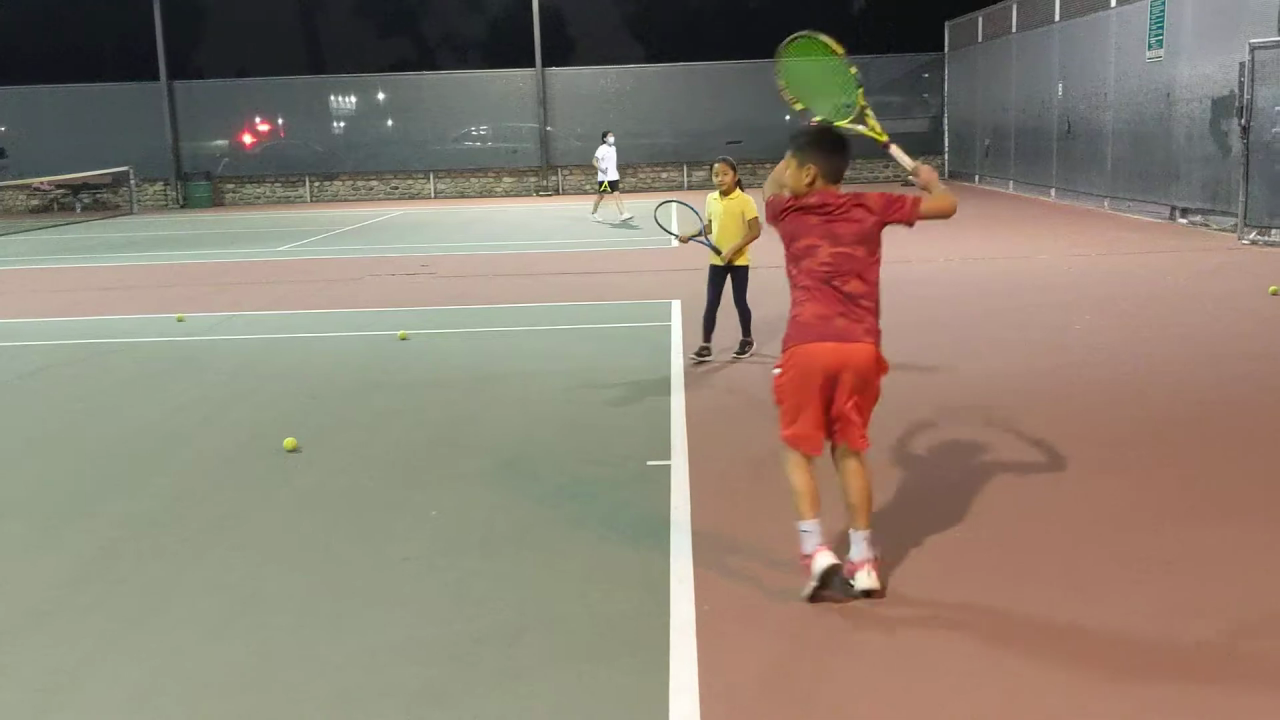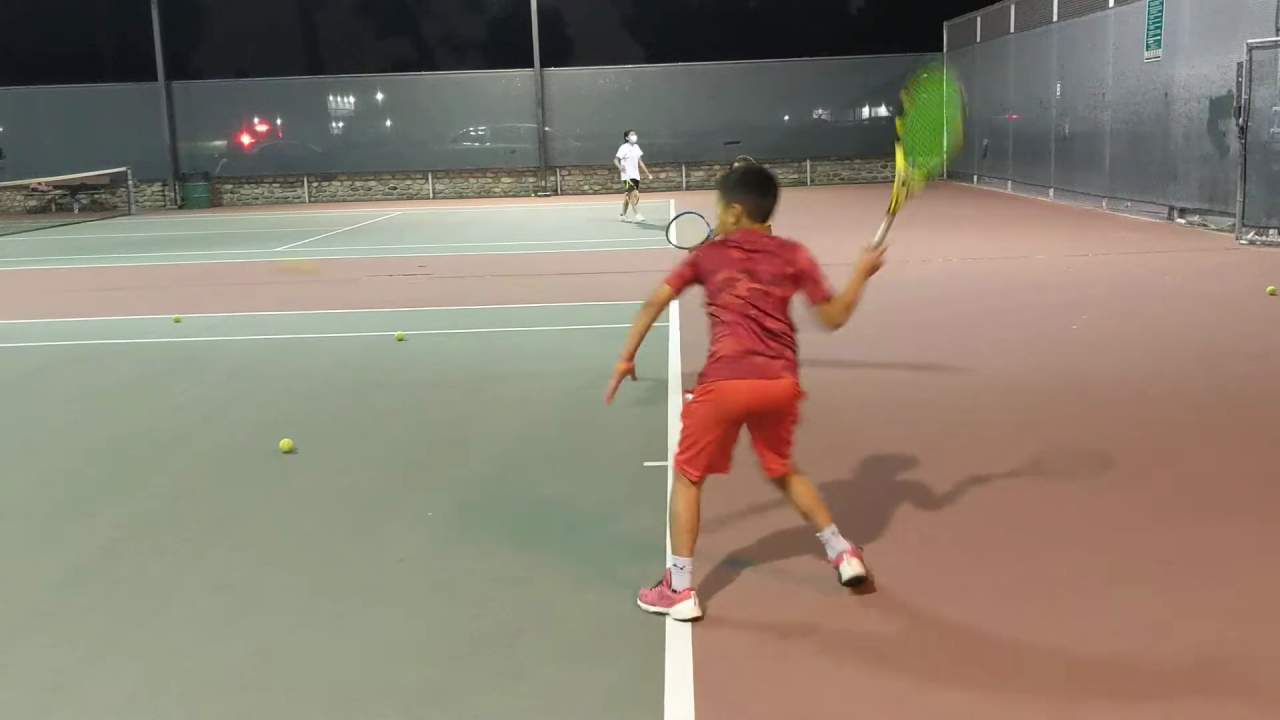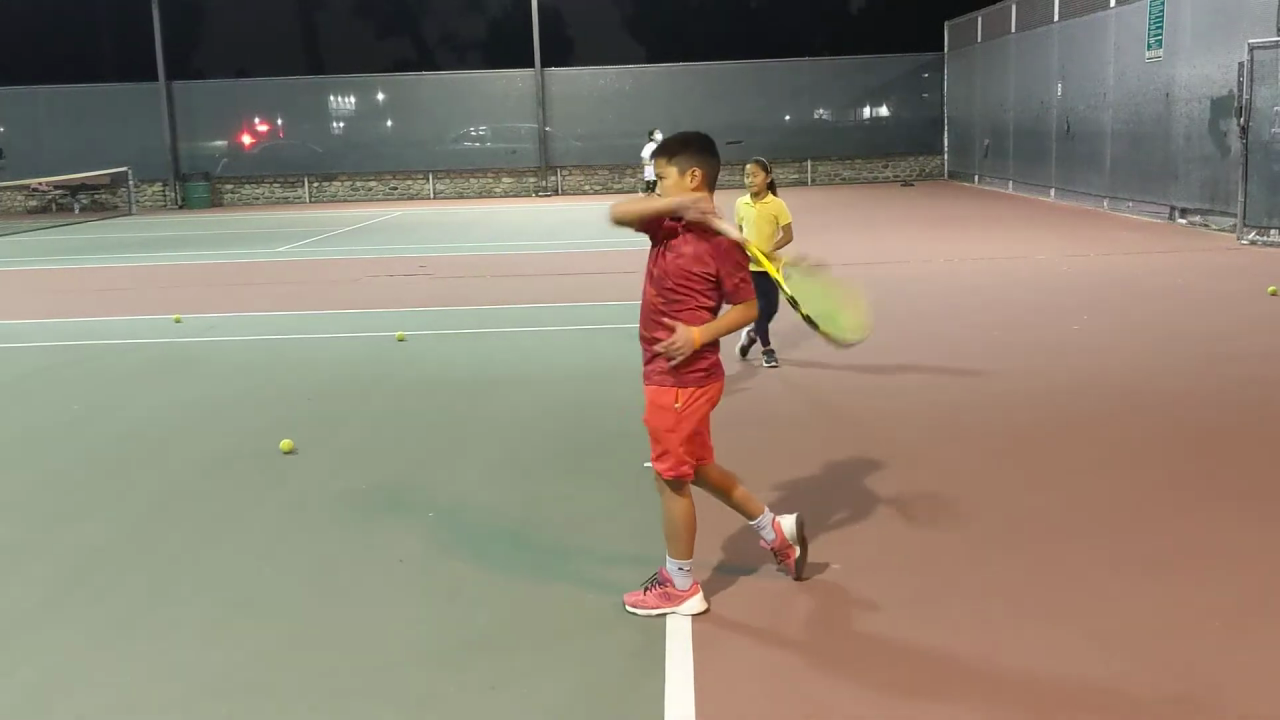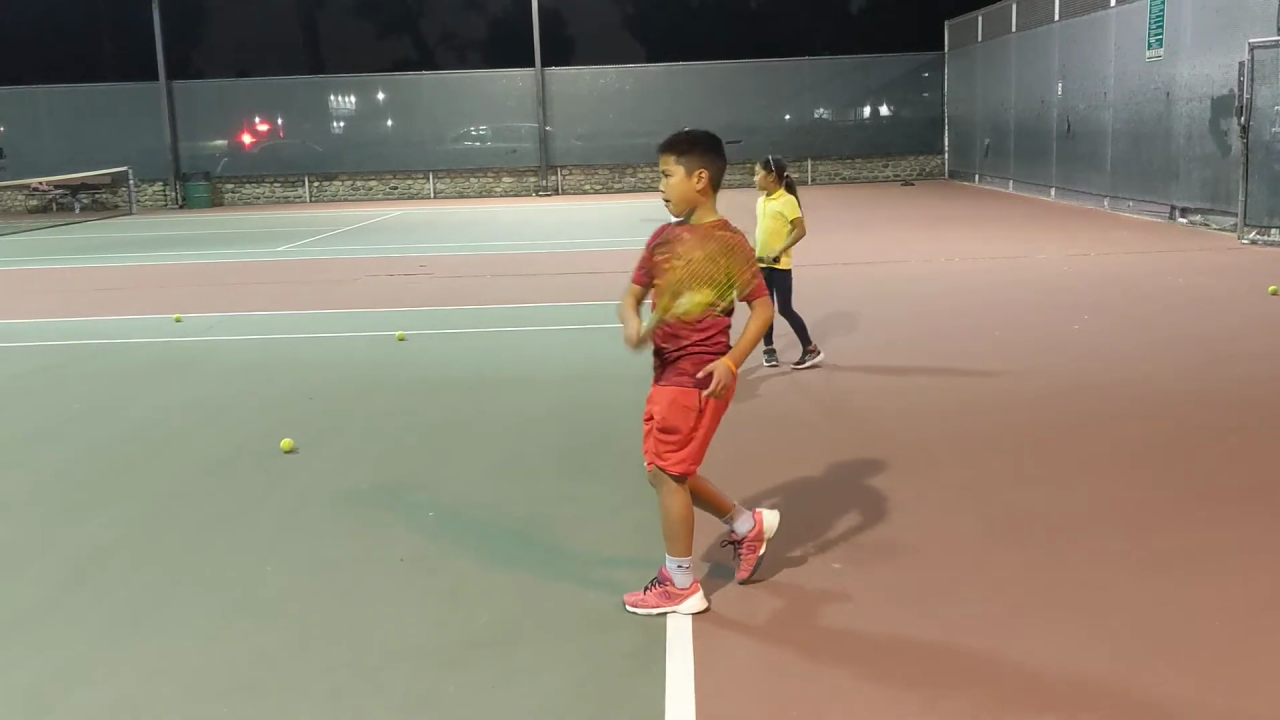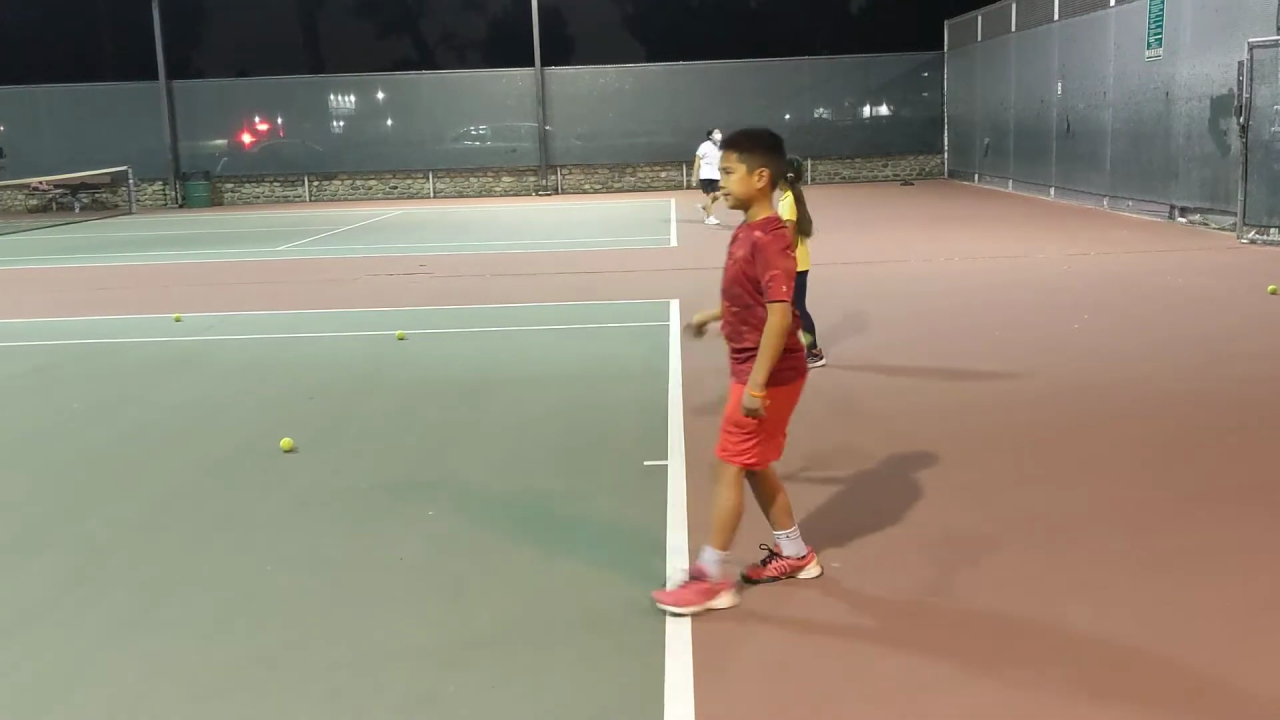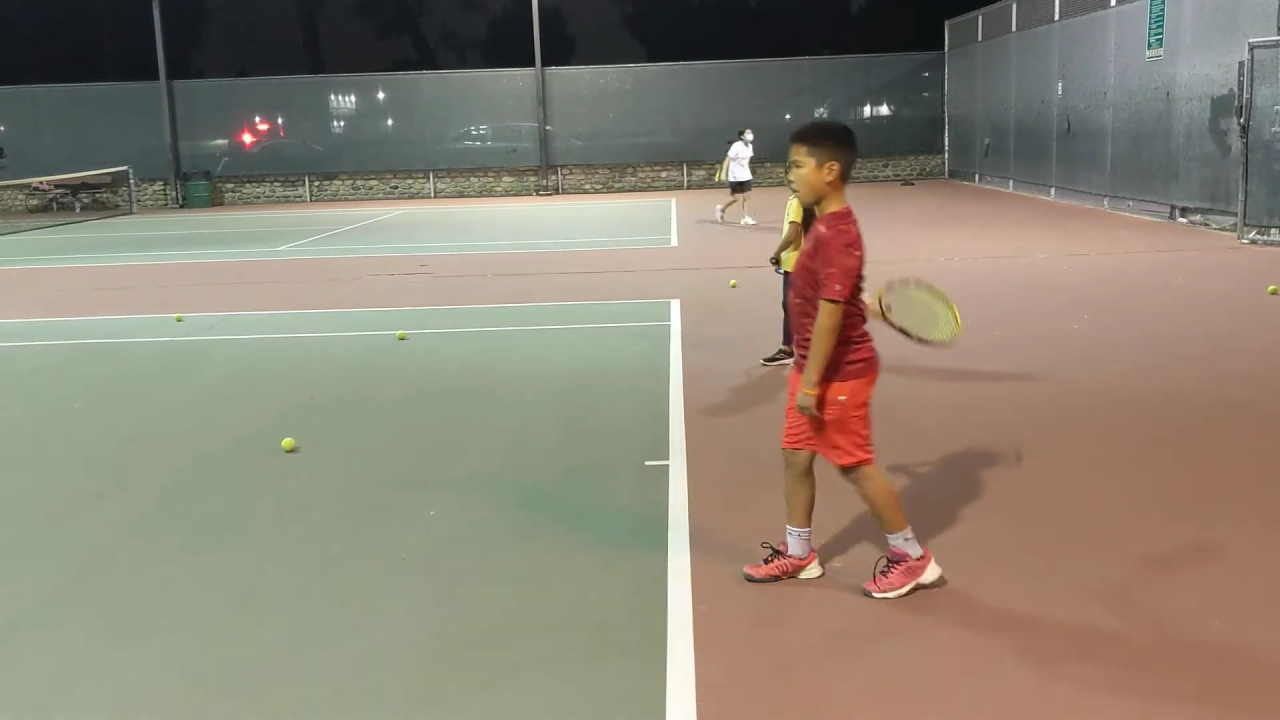
dt=0.4s
person 1, frame 1
left shoulder: (787, 211)
right shoulder: (872, 206)
left elbow: (769, 191)
right elbow: (945, 207)
left wrist: (783, 171)
right wrist: (931, 182)
left hip: (808, 347)
right hip: (861, 347)
left knee: (797, 451)
right knee: (850, 453)
left ankle: (817, 549)
right ankle: (862, 563)
person 1, frame 2
left shoulder: (710, 253)
right shoulder: (793, 254)
left elbow: (658, 299)
right elbow: (834, 317)
left wrist: (625, 358)
right wrist: (863, 272)
left hip: (730, 383)
right hip: (778, 382)
left knee: (687, 475)
right knee: (784, 472)
left ankle: (678, 588)
right ankle: (843, 555)
person 1, frame 3
left shoulder: (722, 245)
right shoulder: (664, 222)
left elbow: (747, 309)
right elbow: (618, 213)
left wrist: (701, 334)
right wrist: (674, 205)
left hip: (685, 379)
right hip: (667, 376)
left knee: (673, 479)
right knee: (697, 466)
left ankle: (680, 587)
right ankle: (776, 530)
person 1, frame 4
right shoulder: (663, 237)
left elbow: (762, 308)
right elbow: (632, 295)
left wrist: (731, 361)
right wrist: (632, 324)
left hip: (698, 380)
right hip: (668, 377)
left knee: (667, 475)
right knee: (674, 473)
left ankle: (679, 586)
right ankle: (748, 525)
person 1, frame 5
left shoulder: (767, 238)
right shoulder: (751, 232)
left elbow: (780, 312)
left wrist: (754, 383)
right wrist: (713, 316)
left hip: (771, 376)
right hip: (759, 373)
left knee: (728, 468)
right knee: (755, 466)
left ankle: (709, 577)
right ankle: (794, 553)
person 1, frame 6
left shoulder: (835, 235)
right shoulder: (825, 225)
left elbow: (831, 314)
left wrist: (811, 383)
left hip: (839, 373)
right hip: (814, 369)
left knee: (856, 465)
right knee: (796, 457)
left ankle: (913, 557)
right ankle: (797, 552)
person 2, frame 1
left shoulder: (745, 200)
right shoulder: (711, 199)
left elbow: (754, 231)
left wrist: (733, 249)
right wrist: (691, 235)
left hip: (739, 260)
right hip: (717, 260)
left knee: (740, 302)
right knee: (712, 303)
left ankle: (747, 340)
right ankle: (705, 346)
person 2, frame 2
left shoulder: (760, 205)
right shoulder: (728, 198)
left elbow: (765, 238)
right wrist: (707, 240)
left hip: (746, 265)
right hip: (728, 261)
left knee: (742, 304)
right knee: (734, 304)
person 2, frame 3
left shoulder: (777, 205)
right shoulder: (740, 204)
left elbow: (787, 236)
left wrist: (767, 251)
right hip: (749, 265)
left knee: (771, 308)
right knee: (760, 308)
left ankle: (752, 334)
right ankle: (767, 348)
person 2, frame 4
left shoulder: (787, 201)
right shoulder: (761, 201)
left elbow: (800, 231)
left wrist: (779, 252)
right wrist: (756, 255)
left hip: (780, 265)
right hip: (763, 263)
left knee: (785, 309)
left ankle: (811, 350)
right ankle: (769, 349)
person 2, frame 5
left shoulder: (788, 201)
right shoulder: (788, 199)
left elbow: (788, 233)
left hip: (793, 265)
right hip: (792, 263)
left knee: (798, 309)
left ankle: (815, 353)
person 2, frame 6
left shoulder: (797, 201)
right shoulder: (801, 200)
left elbow: (792, 234)
left wrist: (776, 254)
left hip: (797, 265)
right hip: (793, 265)
right knee: (788, 306)
right ankle: (786, 349)
